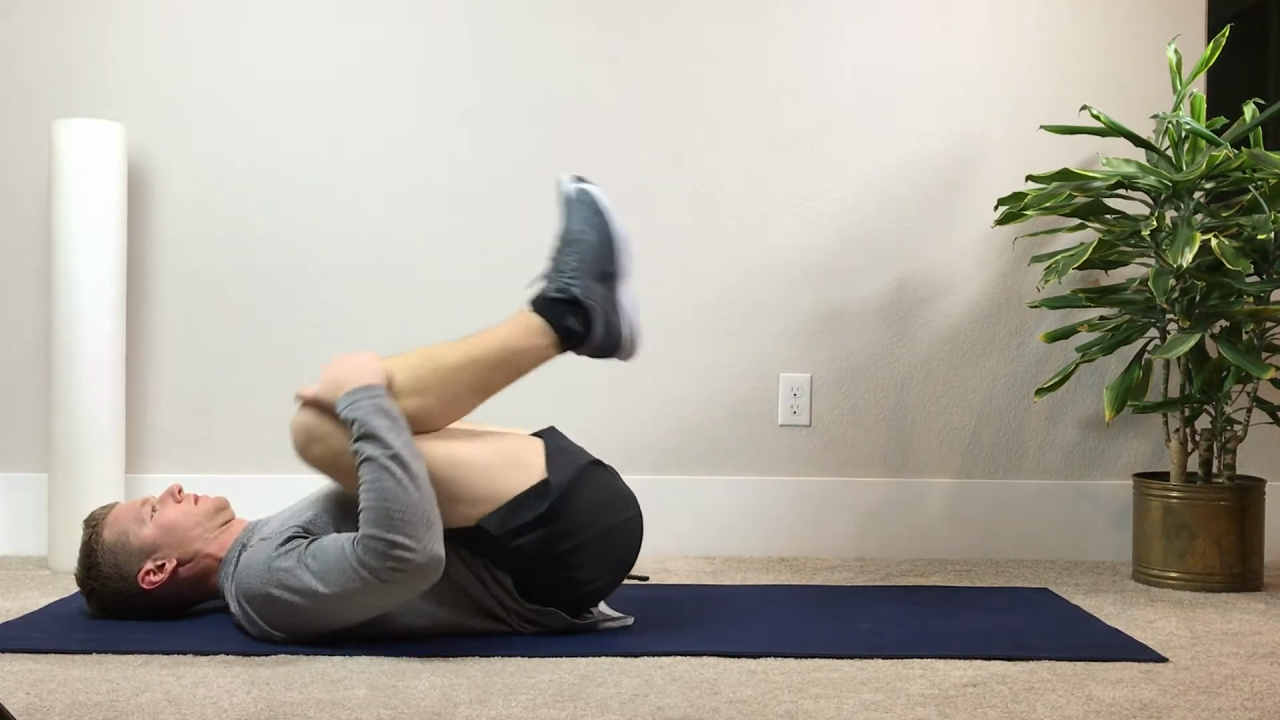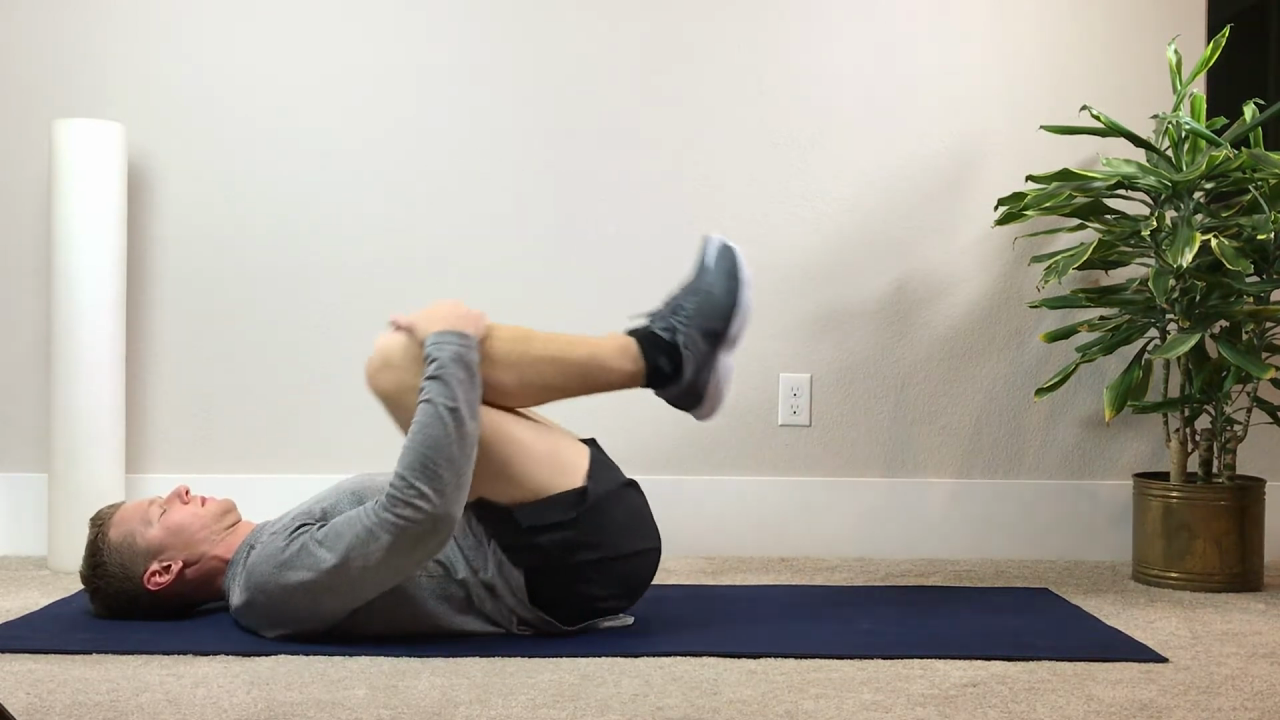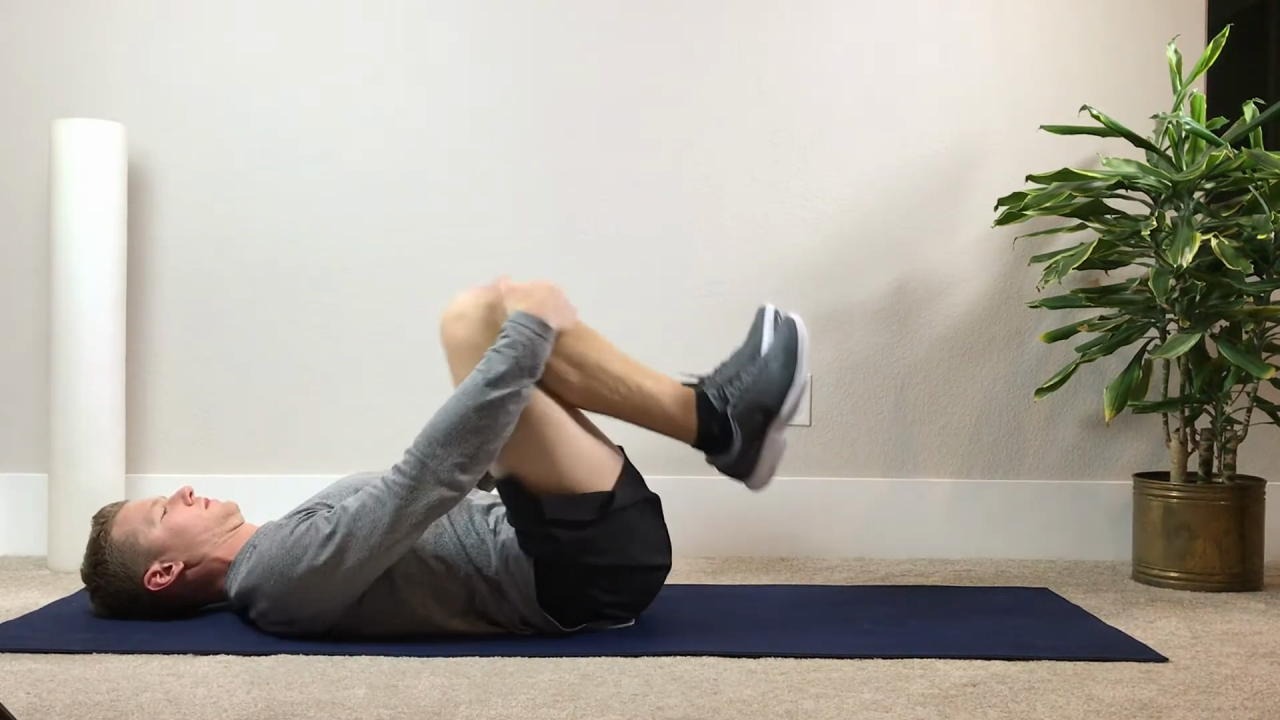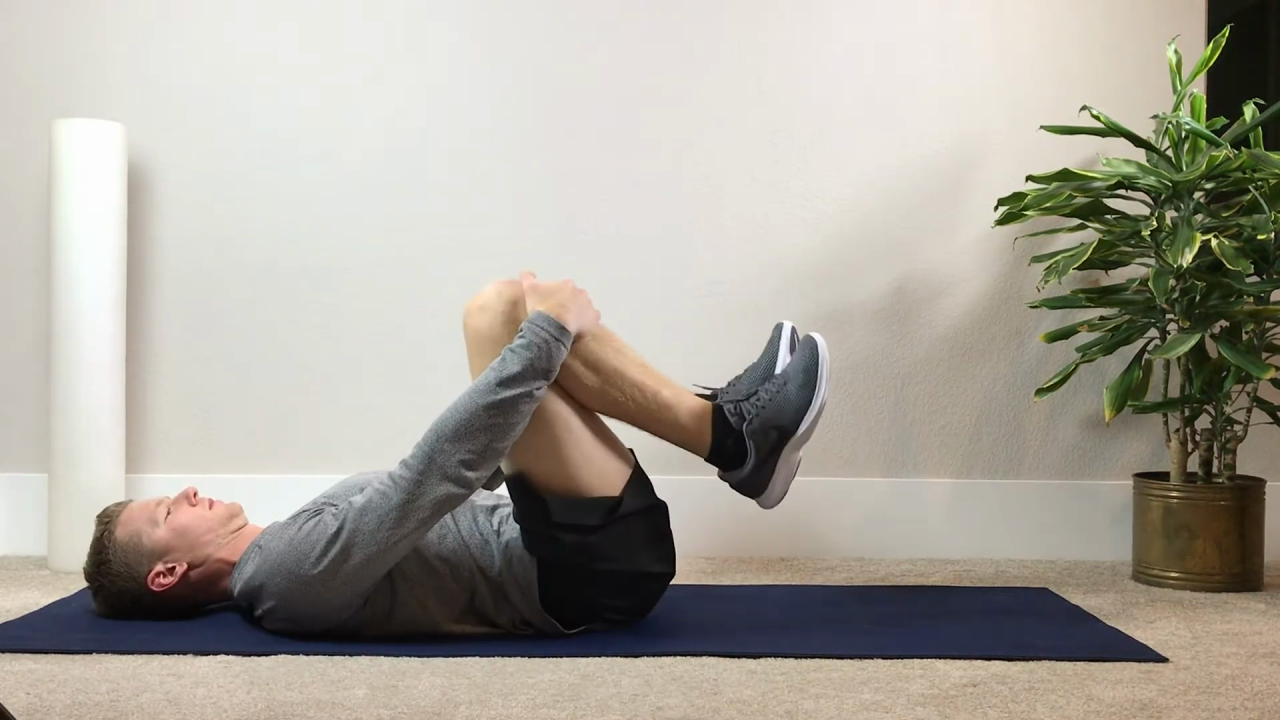
dt=0.3s
person 1, frame 1
left shoulder: (268, 547)
right shoulder: (265, 583)
right elbow: (407, 555)
right wrist: (366, 403)
left hip: (561, 554)
left ankle: (565, 315)
right ankle: (563, 318)
person 1, frame 2
left shoulder: (278, 550)
right shoulder: (281, 580)
left elbow: (407, 506)
right elbow: (421, 508)
right wrist: (453, 349)
left hip: (575, 559)
right hip: (583, 556)
left ankle: (662, 354)
right ankle: (661, 356)
person 1, frame 3
left shoulder: (286, 549)
right shoulder: (285, 575)
left elbow: (432, 485)
right elbow: (430, 478)
right wrist: (526, 335)
left hip: (577, 561)
right hip: (589, 568)
left knee: (490, 323)
right knee: (477, 317)
left ankle: (712, 412)
right ankle: (713, 418)
person 1, frame 4
left shoulder: (291, 548)
right shoulder: (295, 573)
left elbow: (443, 478)
right elbow: (433, 476)
right wrist: (544, 335)
left hip: (578, 560)
right hip: (592, 569)
left knee: (517, 314)
right knee: (499, 310)
left ankle: (728, 423)
right ankle: (731, 437)
